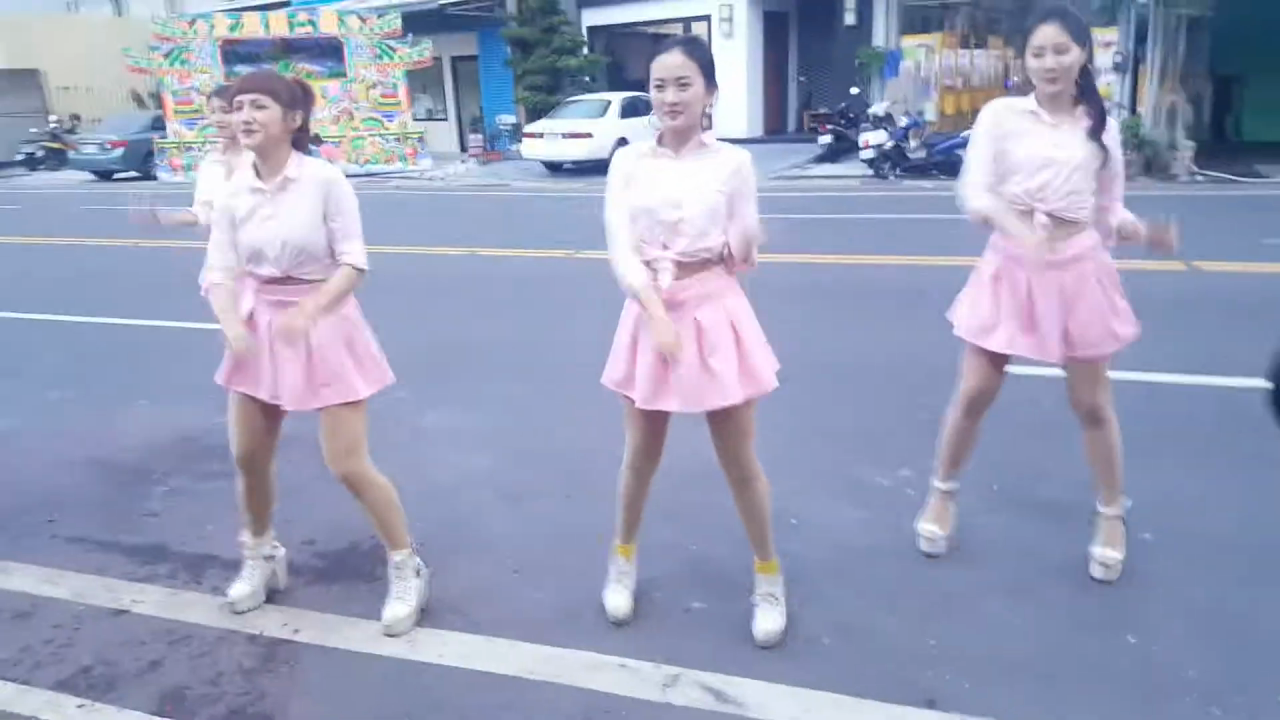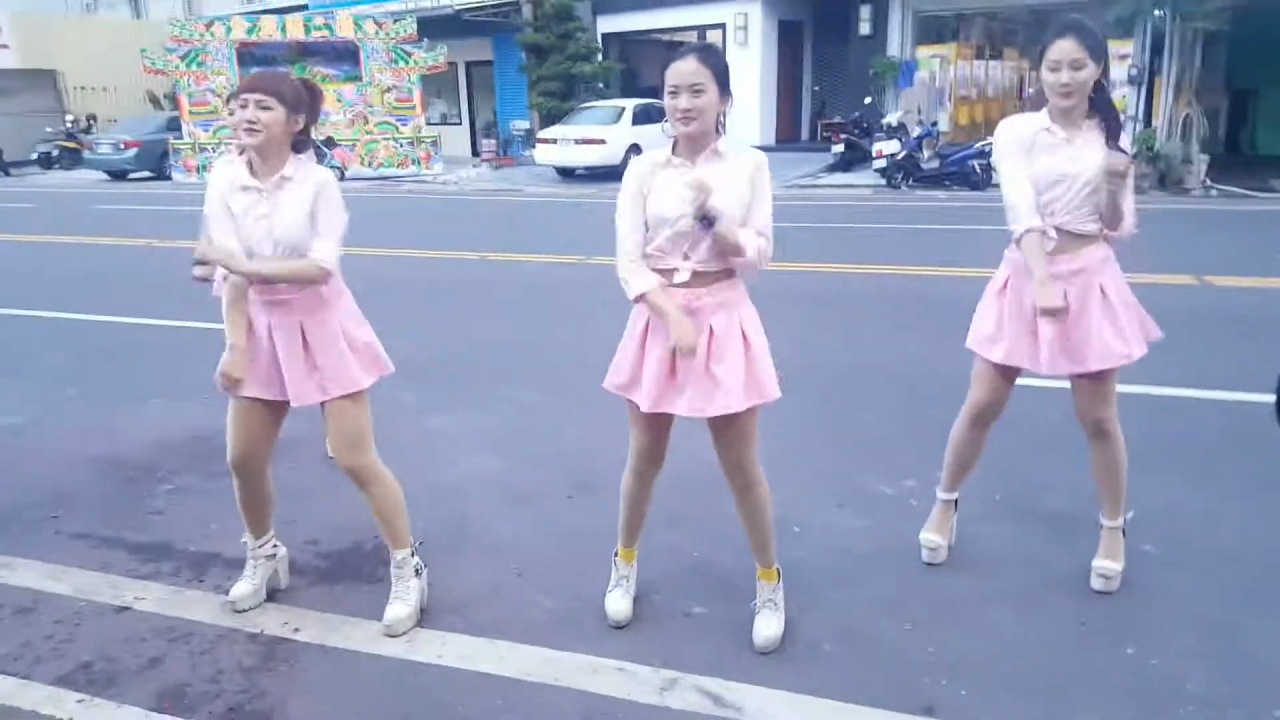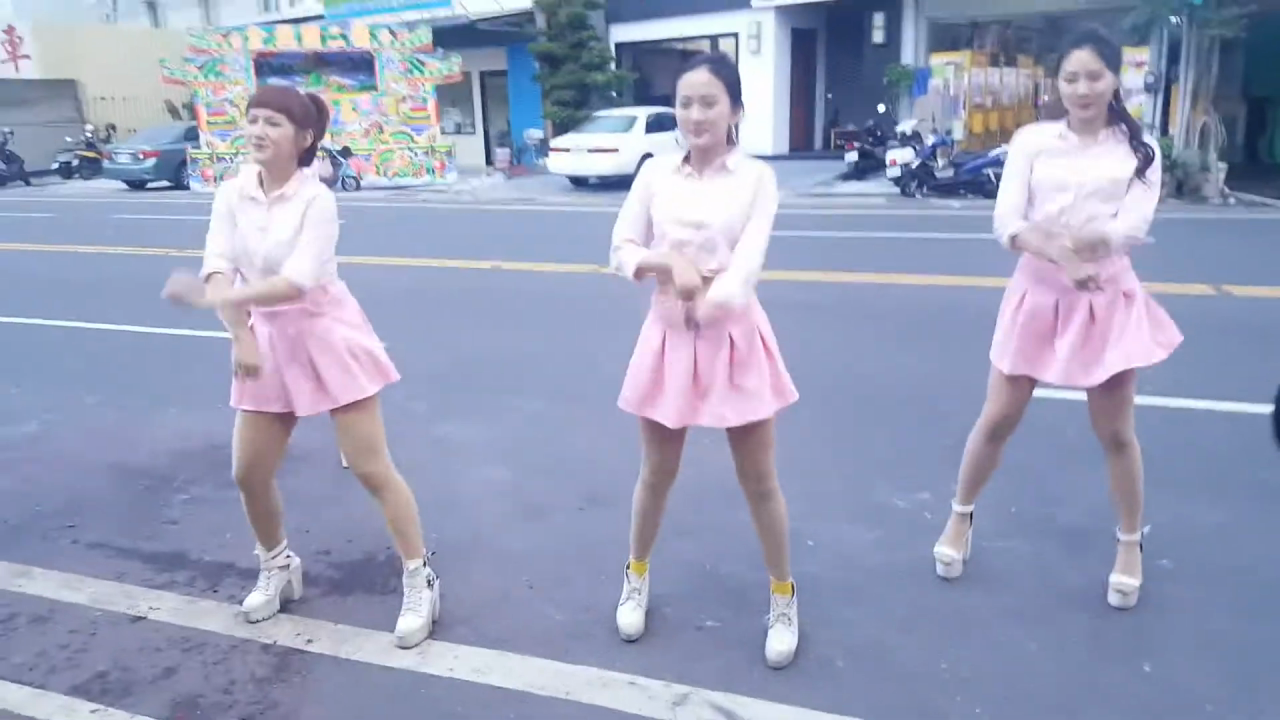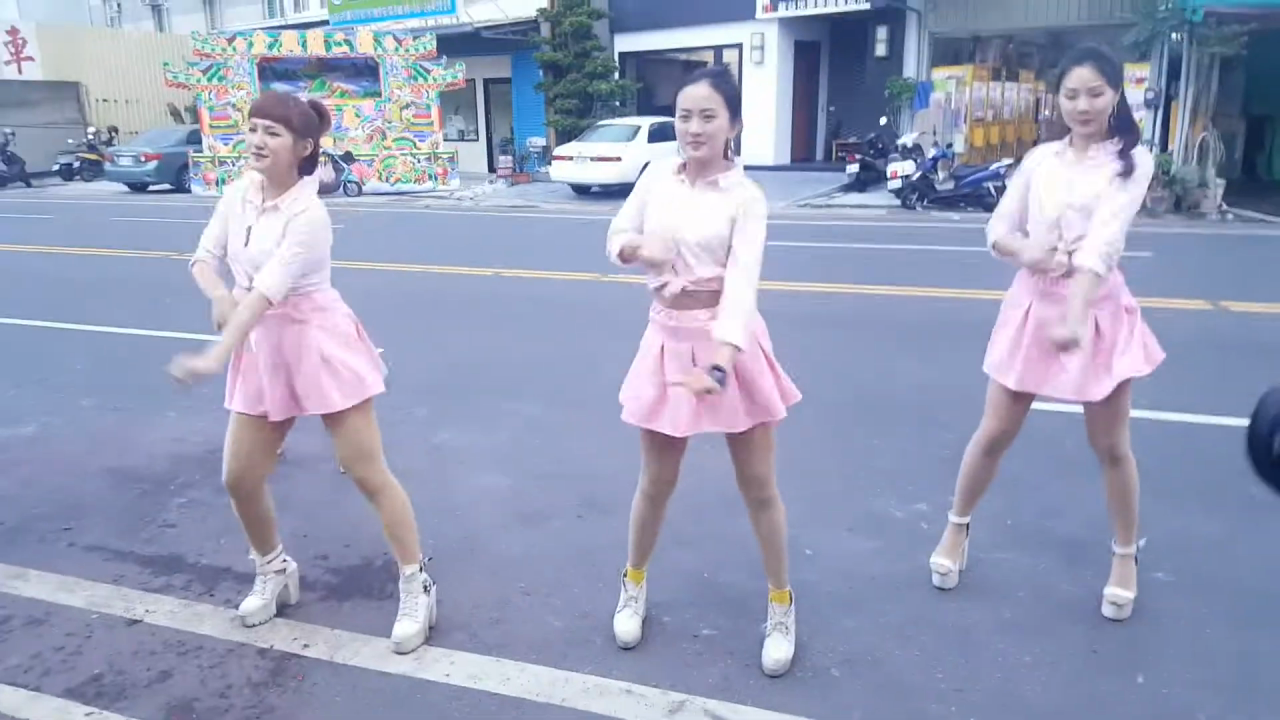
dt=0.1s
person 1, frame 1
left shoulder: (732, 163)
right shoulder: (630, 161)
left elbow: (740, 257)
right elbow: (621, 249)
left wrist: (742, 249)
right wrist: (657, 318)
left hip: (713, 315)
right hip: (650, 318)
left knee: (740, 463)
right knee: (640, 455)
left ankle: (768, 578)
right ankle: (623, 560)
person 1, frame 2
left shoulder: (749, 164)
right shoulder: (644, 169)
left elbow: (757, 251)
right elbow: (628, 259)
left wrist: (710, 217)
right wrist: (668, 314)
left hip: (721, 321)
right hip: (656, 320)
left knee: (742, 469)
right knee: (644, 459)
left ankle: (769, 584)
right ankle: (624, 564)
person 1, frame 3
left shoulder: (756, 179)
right shoulder: (654, 174)
left elbow: (745, 265)
right elbow: (622, 252)
left wrist: (704, 308)
right wrist: (663, 263)
left hip: (734, 334)
right hip: (667, 335)
left knee: (759, 480)
right knee: (656, 473)
left ankle: (782, 599)
right ankle: (636, 578)
person 1, frame 4
left shoulder: (746, 197)
right shoulder: (658, 176)
left elbow: (745, 283)
right elbow: (616, 244)
left wrist: (718, 366)
right wrist: (640, 247)
left hip: (730, 345)
right hip: (667, 341)
left knee: (759, 487)
right knee: (655, 482)
left ankle: (780, 607)
right ankle: (633, 586)
person 2, frame 1
left shoulder: (1100, 127)
right shoulder: (1001, 114)
left elbow: (1110, 210)
right elbow: (975, 192)
left wrist: (1140, 232)
right wrist: (1014, 225)
left hip: (1078, 267)
right hip: (1010, 263)
left knee: (1093, 404)
right knee: (973, 393)
left ankle: (1111, 515)
right ankle: (942, 493)
person 2, frame 2
left shoulder: (1113, 138)
right shoulder: (1016, 130)
left elbow: (1118, 226)
right elbow: (1017, 205)
left wrist: (1114, 191)
right wrist: (1041, 270)
left hip: (1091, 281)
right hip: (1023, 277)
left knee: (1099, 419)
right knee: (981, 407)
left ankle: (1113, 529)
right ankle: (944, 504)
person 2, frame 3
left shoulder: (1139, 148)
right shoulder: (1033, 140)
left elbow: (1134, 222)
right elbow: (1006, 220)
left wrist: (1092, 243)
right wrist: (1054, 252)
left hip: (1108, 294)
right hip: (1039, 290)
left knee: (1116, 431)
right knee: (996, 419)
left ankle: (1130, 544)
right ankle: (960, 517)
person 2, frame 4
left shoulder: (1133, 161)
right shoulder: (1039, 159)
left elbow: (1109, 234)
right elbow: (999, 230)
left wrist: (1077, 310)
right wrist: (1030, 254)
left hip: (1099, 310)
right hip: (1033, 304)
left knee: (1112, 446)
right knee: (994, 433)
left ankle: (1126, 556)
right ankle: (956, 528)
person 3, frame 1
left shoulder: (325, 181)
right shoulder: (232, 192)
left elbow: (352, 266)
right elbow: (223, 272)
left wrist: (306, 314)
right wrist: (233, 326)
left hip: (323, 329)
right hip: (261, 329)
left knee: (350, 466)
right knee: (249, 458)
left ankle: (406, 569)
right ankle: (261, 557)
person 3, frame 2
left shoulder: (319, 183)
right shoulder: (223, 183)
left elbow: (321, 267)
right elbow: (228, 263)
left wrist: (250, 268)
right wrist: (236, 342)
left hip: (322, 326)
right hip: (263, 330)
left knee: (358, 461)
right knee: (244, 460)
left ankle: (407, 572)
right ankle: (264, 556)
person 3, frame 3
left shoulder: (316, 200)
right shoulder: (232, 193)
left elbow: (295, 283)
right elbow: (218, 273)
left wrist: (208, 296)
right wrist: (243, 338)
left hip: (327, 336)
right hip: (267, 341)
left knee: (372, 469)
right knee: (249, 474)
left ankle: (418, 583)
right ankle: (278, 568)
person 3, frame 4
left shoulder: (307, 215)
right shoulder: (239, 193)
left elbow: (268, 293)
right elbow: (204, 259)
left wrist: (216, 356)
right wrist: (222, 299)
left hip: (317, 343)
right hip: (260, 345)
left knee: (368, 473)
right knee: (239, 478)
left ankle: (416, 588)
right ankle: (274, 571)
